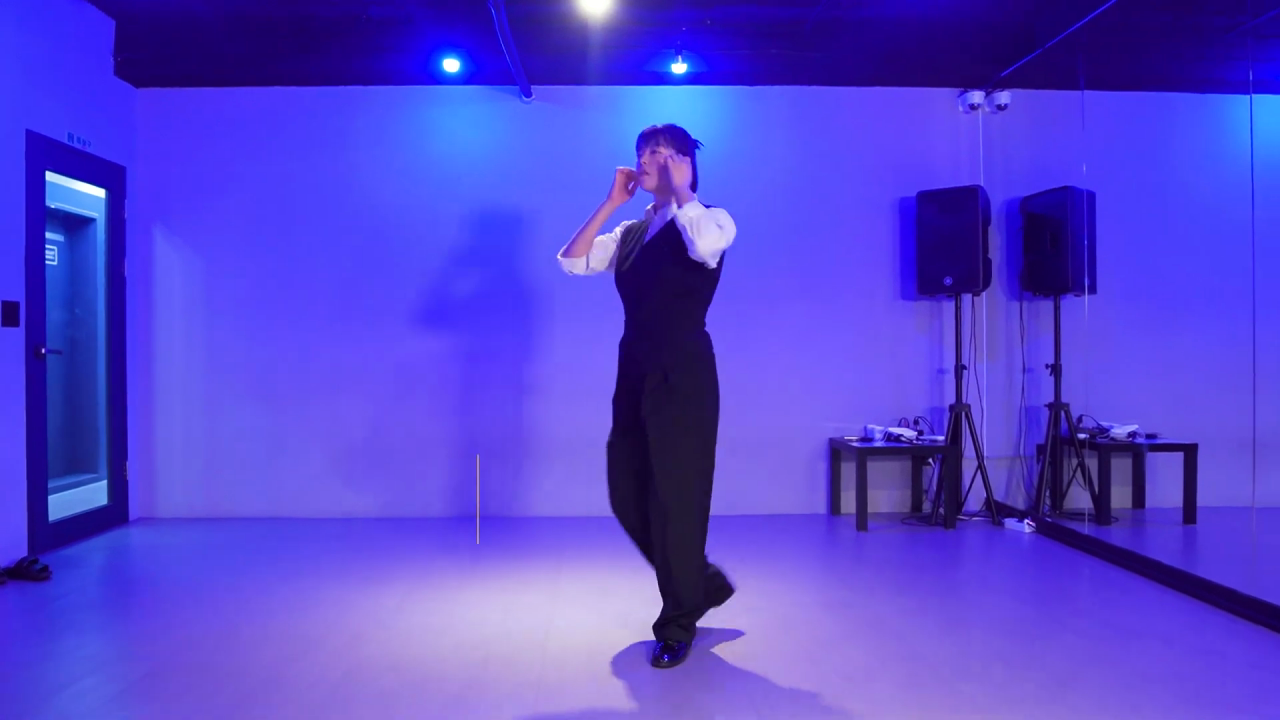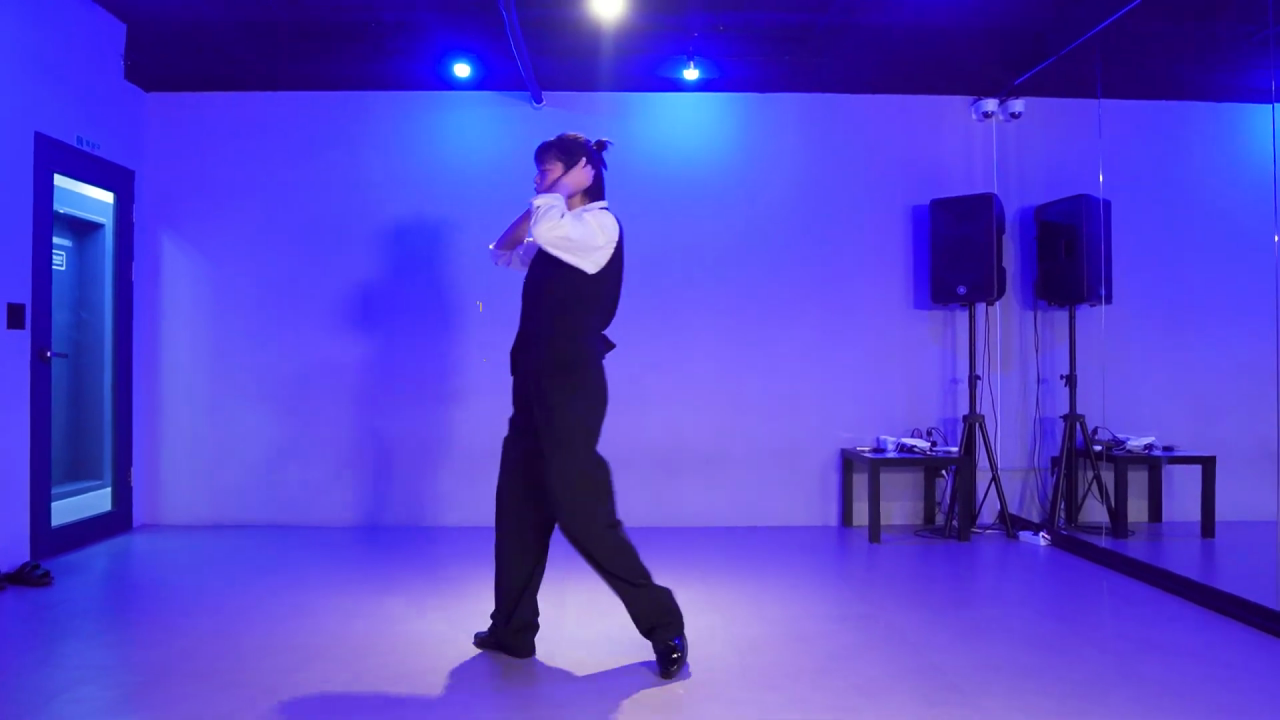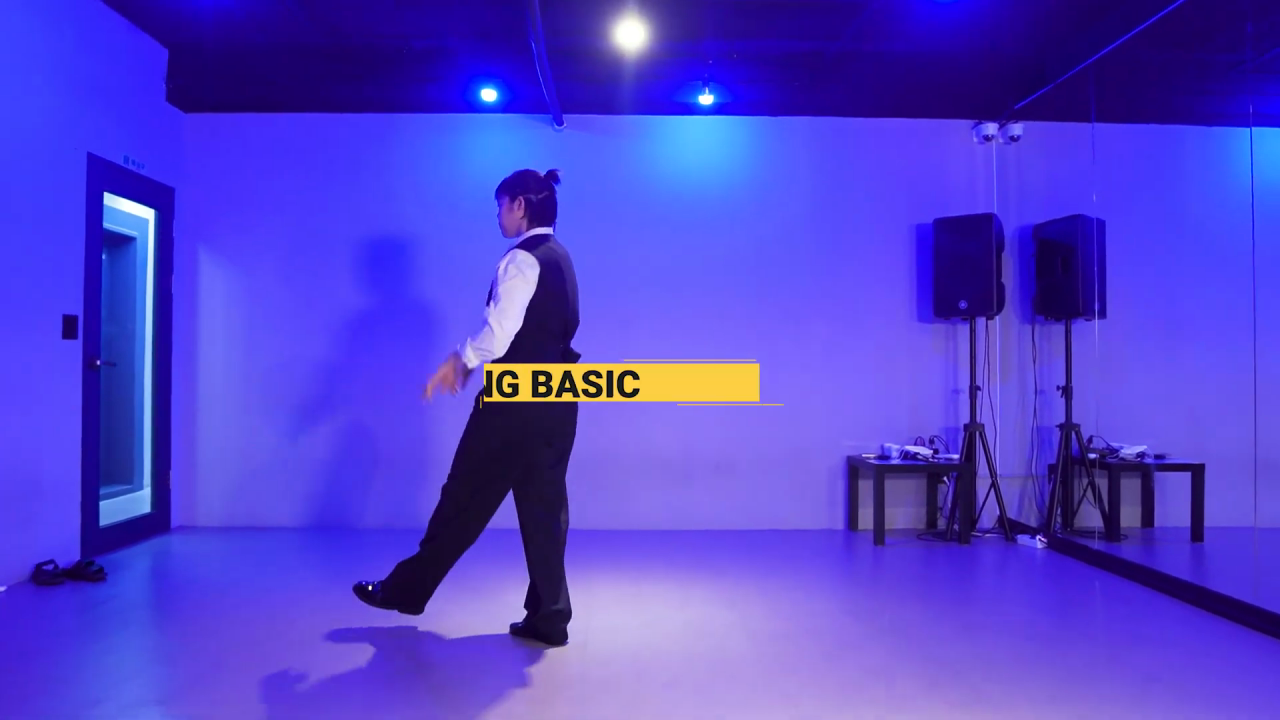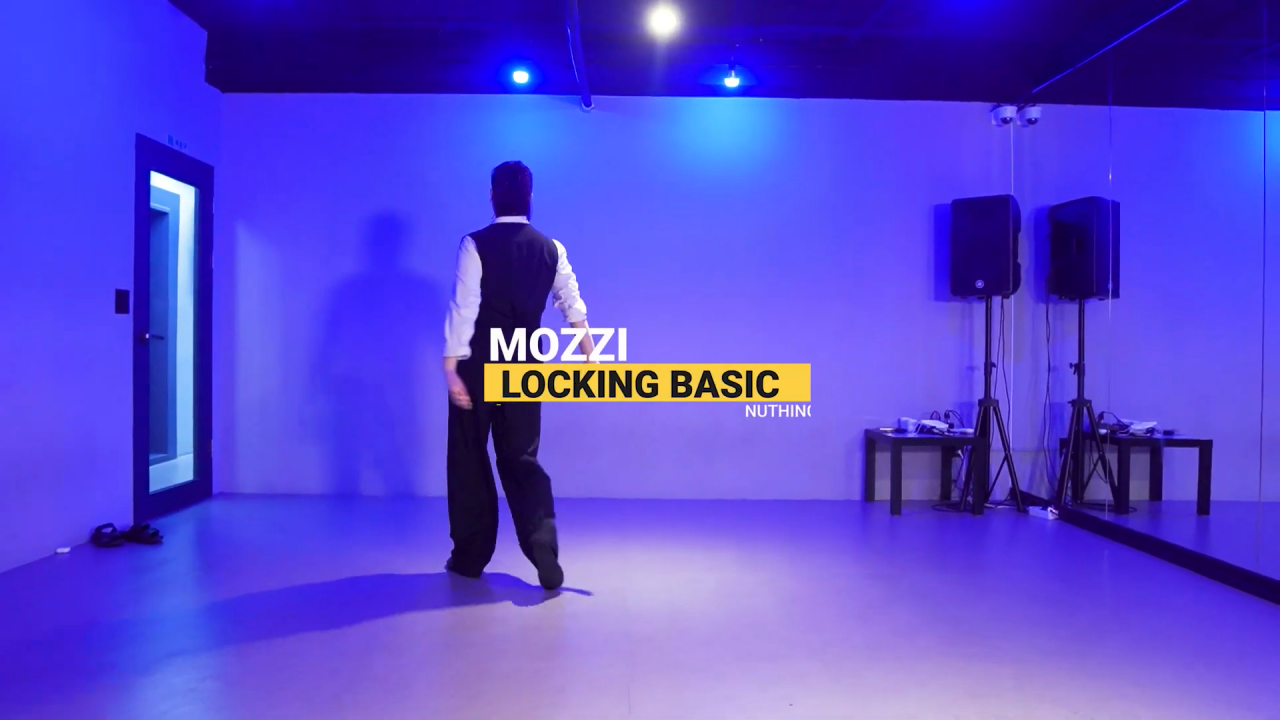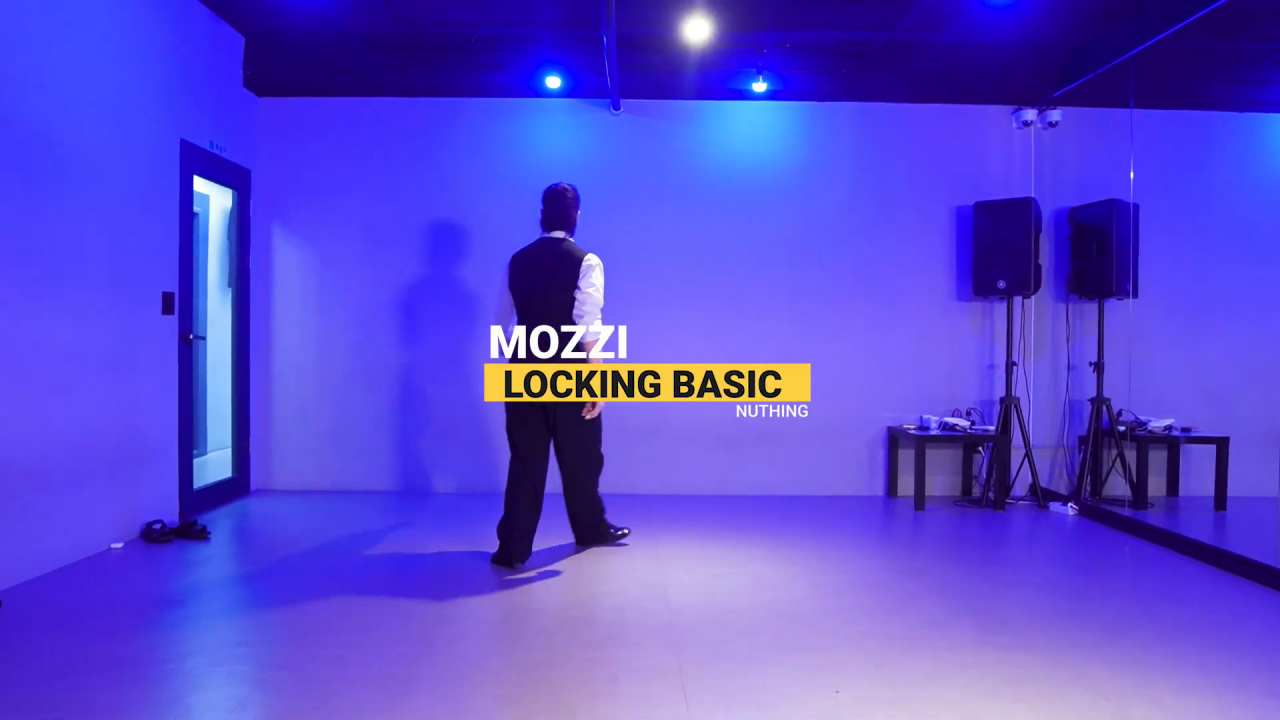
dt=0.5s
person 1, frame 1
left shoulder: (711, 220)
right shoulder: (634, 231)
left elbow: (708, 244)
right elbow: (574, 262)
left wrist: (680, 190)
right wrist: (611, 202)
left hip: (683, 376)
right hip: (635, 375)
left knee: (677, 497)
right knee: (627, 494)
left ankle: (679, 622)
right ankle: (702, 583)
person 1, frame 2
left shoulder: (600, 225)
right shoulder: (564, 233)
left elbow: (547, 227)
right elbow: (504, 252)
left wrist: (559, 192)
right wrist: (543, 203)
left hip: (569, 386)
right hip: (539, 386)
left knee: (580, 512)
right knee: (520, 505)
left ankle: (663, 625)
right ankle: (512, 629)
person 1, frame 3
left shoulder: (521, 259)
right shoulder: (557, 259)
left elbow: (498, 333)
left wrist: (457, 363)
right wrist: (470, 358)
left hip: (517, 398)
right hip: (556, 397)
left knee: (468, 499)
right knee: (544, 507)
left ankle: (406, 589)
right ankle: (548, 617)
person 1, frame 4
left shoulder: (475, 244)
right shoulder: (550, 248)
left elbow: (464, 309)
right elbow: (573, 306)
left wrist: (452, 368)
right wrist: (591, 361)
left hip: (478, 362)
left knee: (470, 461)
right knee: (523, 462)
left ankle: (470, 556)
right ankle: (545, 556)
person 1, frame 5
left shoulder: (519, 259)
right shoulder: (585, 262)
left elbow: (504, 311)
right elbow: (588, 326)
left hip: (525, 366)
right hip: (566, 369)
left knee: (527, 459)
right knee: (580, 456)
left ankle: (513, 546)
right ankle: (590, 527)
